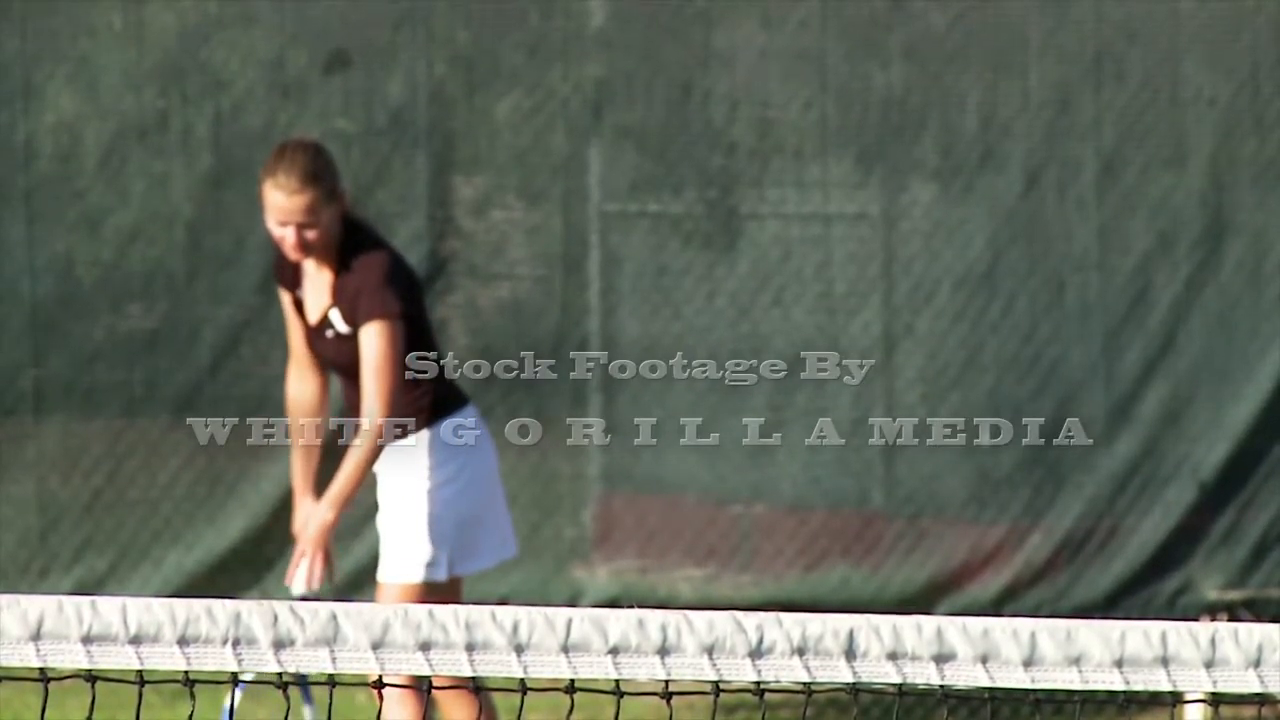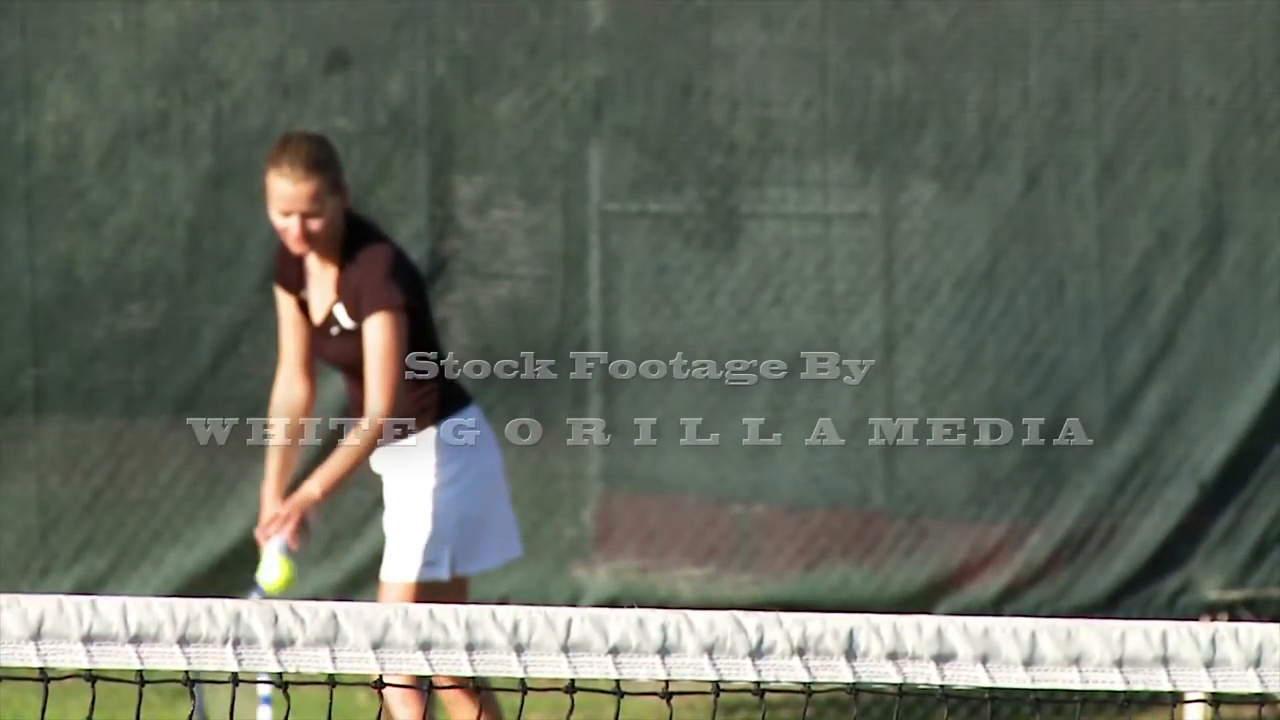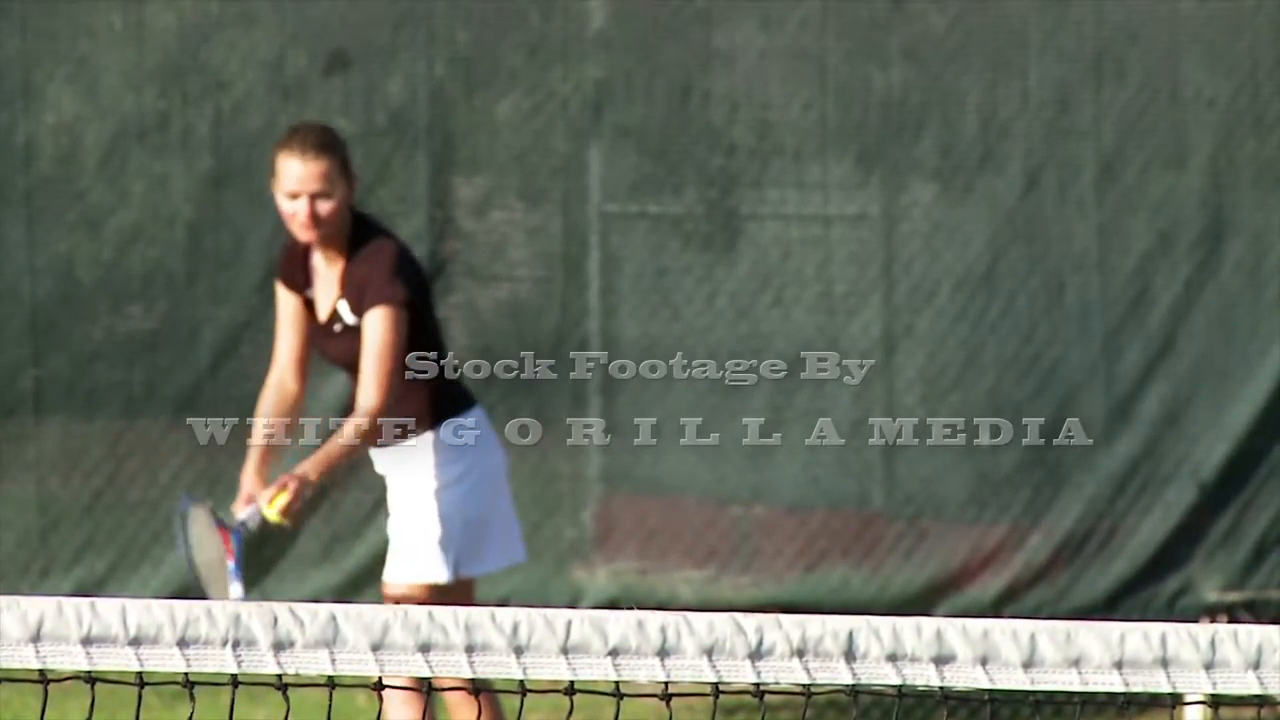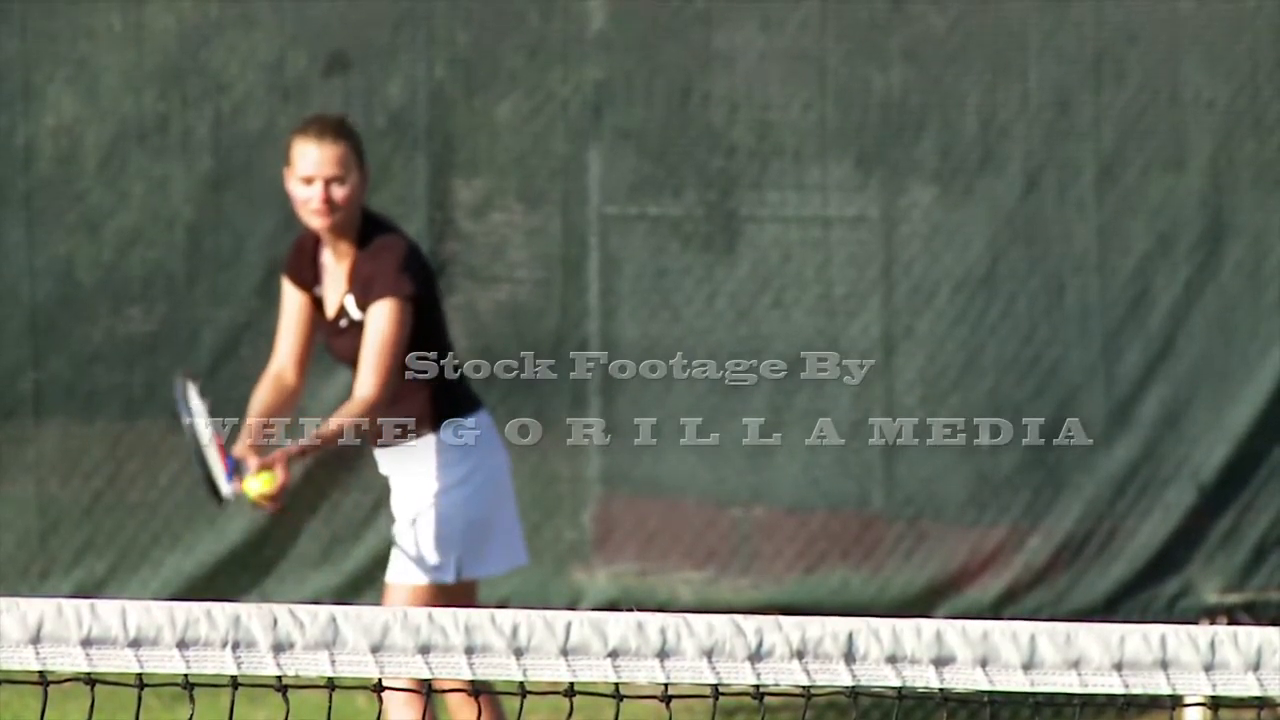
dt=0.2s
person 1, frame 1
left shoulder: (375, 275)
right shoulder: (292, 261)
left elbow: (378, 420)
right elbow: (306, 374)
left wrist: (325, 518)
right wrist: (302, 489)
left hip: (437, 452)
right hip: (401, 457)
person 1, frame 2
left shoulder: (379, 269)
right shoulder: (293, 261)
left elbow: (381, 412)
right elbow: (294, 379)
left wrist: (312, 494)
right wrist: (273, 489)
left hip: (442, 452)
right hip: (403, 457)
person 1, frame 3
left shoulder: (382, 265)
right shoulder: (297, 259)
left elbow: (373, 407)
right elbow: (287, 375)
left wrist: (308, 475)
right wrist: (256, 463)
left hip: (444, 454)
right hip: (410, 459)
person 1, frame 4
left shoulder: (392, 261)
right shoulder: (307, 255)
left elbow: (370, 400)
right elbow: (286, 370)
left wrist: (295, 451)
right wrist: (247, 440)
left hip: (449, 454)
right hip: (414, 460)
